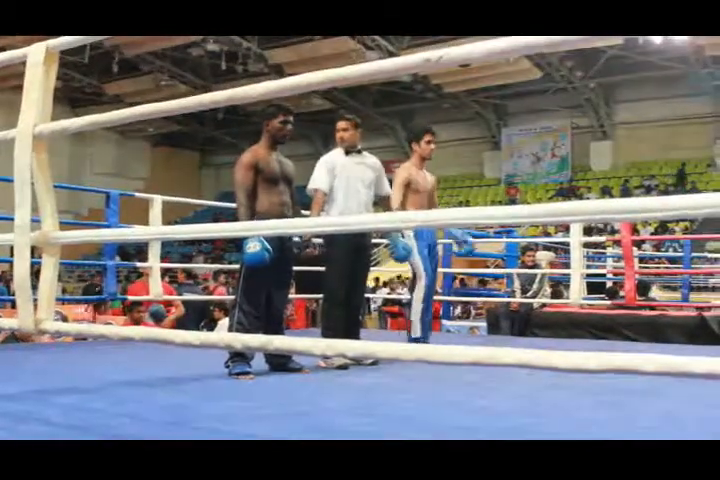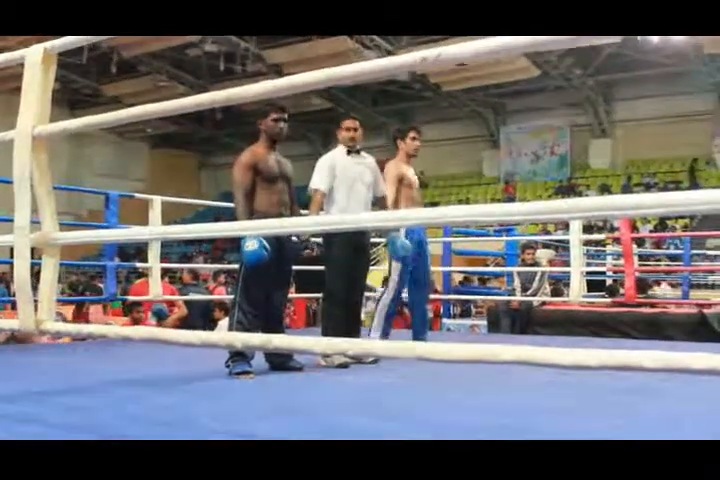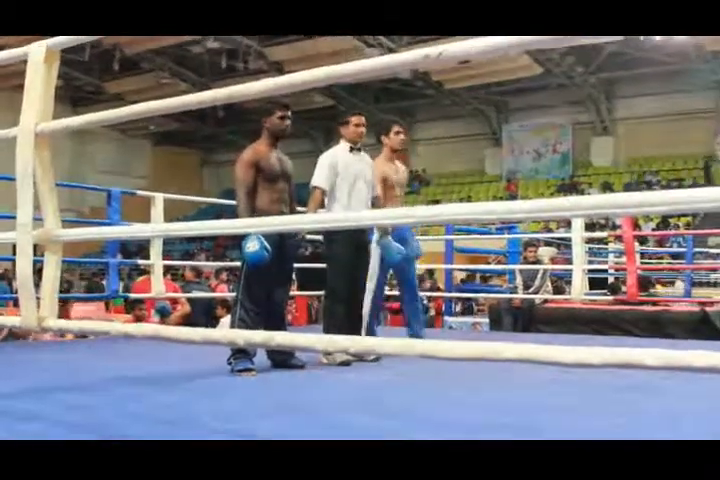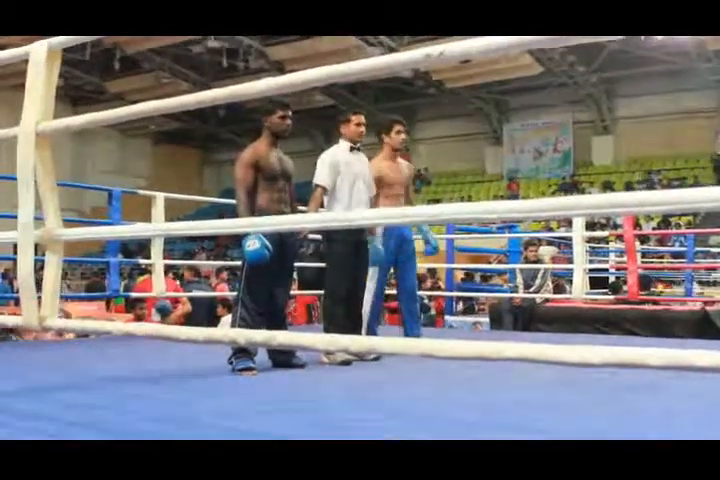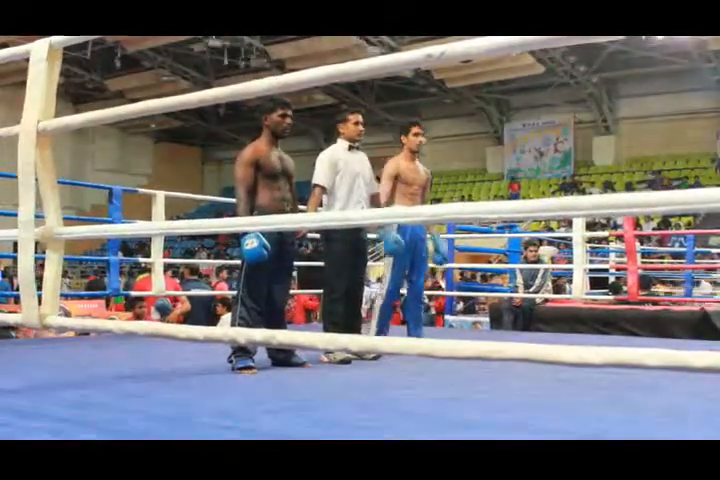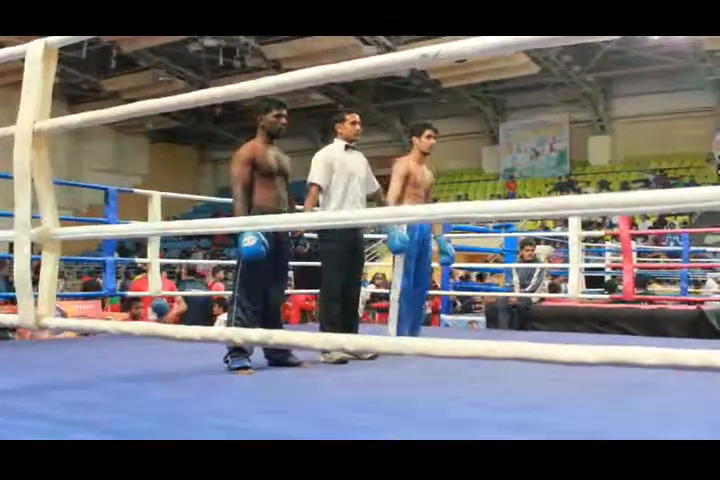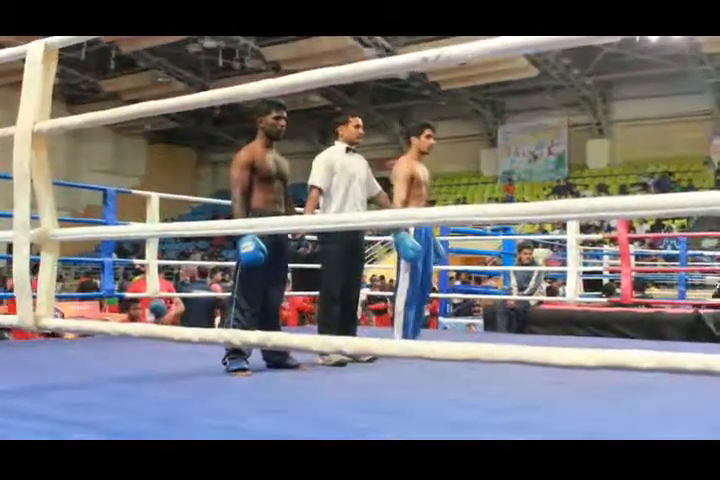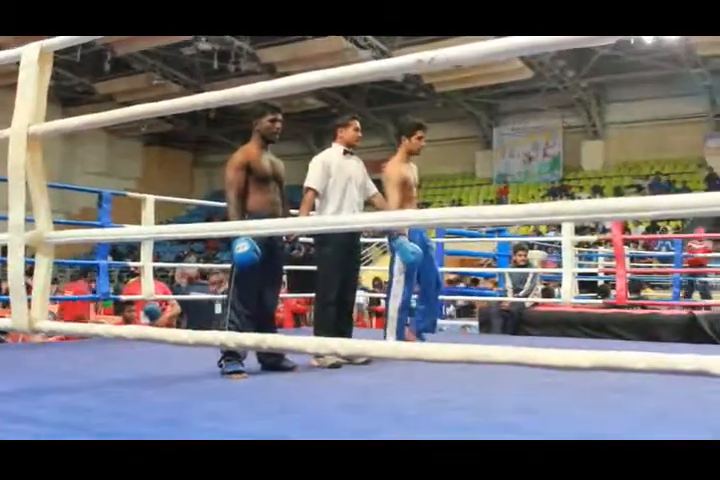
dt=0.4s
person 1, frame 1
left shoulder: (287, 163)
right shoulder: (251, 157)
right elbow: (242, 198)
left hip: (285, 234)
left knee: (278, 300)
right knee: (250, 298)
left ankle: (278, 356)
right ankle: (238, 358)
person 1, frame 2
left shoulder: (286, 163)
right shoulder: (249, 157)
right elbow: (241, 196)
right wrist: (247, 231)
left hip: (285, 233)
left knee: (277, 298)
right knee: (249, 297)
left ankle: (279, 355)
right ankle: (238, 358)
person 1, frame 3
left shoulder: (286, 160)
right shoulder: (251, 155)
right elbow: (242, 195)
left wrist: (298, 230)
right wrist: (249, 230)
left hip: (286, 230)
left knee: (279, 296)
right knee: (251, 295)
left ankle: (280, 352)
right ankle: (240, 355)
person 1, frame 4
left shoulder: (286, 160)
right shoulder: (251, 154)
right elbow: (242, 194)
left wrist: (299, 229)
right wrist: (249, 230)
left hip: (286, 230)
left knee: (280, 296)
right knee: (252, 294)
left ankle: (281, 352)
right ankle: (241, 354)
person 1, frame 5
left shoulder: (287, 159)
right shoulder: (251, 153)
right elbow: (242, 194)
right wrist: (247, 229)
left hip: (285, 229)
left knee: (279, 295)
right knee: (252, 293)
left ankle: (280, 350)
right ankle: (241, 353)
person 1, frame 6
left shoulder: (283, 157)
right shoulder: (248, 152)
right elbow: (239, 191)
right wrist: (245, 227)
left hip: (281, 228)
left knee: (275, 295)
right knee: (248, 293)
left ankle: (277, 350)
right ankle: (237, 354)
person 1, frame 7
left shoulder: (282, 161)
right shoulder: (247, 155)
right elbow: (238, 196)
right wrist: (244, 231)
left hip: (279, 232)
left knee: (273, 297)
right knee: (247, 296)
left ankle: (275, 353)
right ankle: (235, 356)
person 1, frame 8
left shoulder: (277, 162)
right shoulder: (242, 156)
right elbow: (233, 197)
right wrist: (239, 233)
left hip: (275, 233)
left knee: (269, 299)
right knee: (242, 297)
left ankle: (270, 355)
right ankle: (231, 358)
person 2, frame 1
left shoulder: (373, 163)
right shoulder: (329, 160)
left elbow: (384, 196)
right elbow: (319, 194)
left hip: (363, 233)
right hip: (338, 232)
left knee: (356, 292)
right knee: (334, 291)
person 2, frame 2
left shoulder: (370, 162)
right shoulder: (330, 160)
left elbow: (380, 196)
right elbow: (318, 194)
left hip: (361, 232)
right hip: (338, 232)
left knee: (356, 290)
right knee: (335, 290)
person 2, frame 3
left shoulder: (367, 160)
right shoulder: (332, 157)
left elbow: (373, 196)
right elbow: (318, 191)
left hip: (362, 230)
right hip: (339, 229)
left knee: (357, 289)
right knee: (337, 288)
person 2, frame 4
left shoulder: (363, 159)
right shoulder: (331, 155)
right elbow: (320, 190)
left hip: (360, 230)
right hip: (339, 229)
left knee: (357, 288)
right knee: (336, 288)
person 2, frame 5
left shoulder: (363, 158)
right shoulder: (330, 155)
left elbow: (373, 193)
right elbow: (318, 189)
left hip: (359, 229)
right hip: (338, 228)
left knee: (355, 287)
right knee: (336, 287)
person 2, frame 6
left shoulder: (361, 158)
right shoulder: (326, 154)
left elbow: (373, 190)
right elbow: (314, 188)
left hip: (356, 228)
right hip: (334, 227)
left knee: (352, 287)
right knee: (332, 287)
person 2, frame 7
left shoulder: (361, 161)
right shoulder: (327, 157)
left elbow: (376, 193)
right elbow: (315, 191)
left hip: (356, 231)
right hip: (335, 230)
left knee: (351, 289)
right knee: (332, 289)
person 2, frame 8
left shoulder: (358, 164)
right shoulder: (324, 159)
left elbow: (373, 195)
right elbow: (311, 193)
left hip: (353, 233)
right hip: (331, 232)
left knee: (348, 292)
right knee: (328, 291)
person 3, frame 1
left shoulder: (431, 178)
right shoulder: (404, 172)
right elbow: (394, 206)
left wrist: (455, 233)
left hip: (429, 232)
right hip: (412, 231)
left knee: (428, 284)
right knee: (424, 280)
left ankle: (422, 339)
right ankle: (416, 336)
person 3, frame 2
left shoulder: (412, 171)
right shoulder: (393, 167)
right elbow: (389, 203)
right wrist: (394, 234)
left hip: (418, 230)
right hip: (403, 229)
left knee: (422, 285)
right knee: (396, 285)
left ankle: (420, 337)
right ankle: (377, 336)
person 3, frame 3
left shoulder: (403, 169)
right shoulder: (377, 167)
right elbow: (377, 205)
left wrist: (410, 233)
right wrist: (386, 238)
left hip: (401, 229)
right hip: (382, 231)
left knee: (411, 284)
right knee: (375, 285)
left ankle: (416, 335)
right ankle: (367, 337)
person 3, frame 4
left shoulder: (407, 168)
right shoulder: (376, 167)
left wrist: (424, 229)
right wrist: (372, 239)
left hip: (404, 228)
right hip: (385, 228)
left knee: (409, 285)
right knee: (376, 285)
left ankle: (413, 335)
right ankle: (367, 336)
person 3, frame 5
left shoulder: (425, 172)
right shoulder: (394, 165)
right elbow: (383, 199)
left wrist: (435, 237)
right wrist: (386, 229)
left hip: (419, 227)
right hip: (400, 225)
left knee: (417, 284)
right knee: (393, 281)
left ankle: (415, 334)
right ankle: (377, 334)
person 3, frame 6
left shoulder: (428, 173)
right shoulder: (403, 165)
right elbow: (392, 197)
left wrist: (440, 238)
right wrist: (392, 227)
left hip: (424, 228)
right hip: (406, 225)
left knee: (421, 285)
right knee: (403, 283)
left ankle: (412, 335)
right ankle: (397, 335)
person 3, frame 7
left shoulder: (423, 169)
right shoulder: (404, 166)
right elbow: (398, 202)
left wrist: (433, 238)
left hip: (424, 229)
right hip: (410, 228)
left knee: (423, 287)
right knee: (408, 286)
left ankle: (411, 336)
right ankle: (401, 339)
person 3, frame 8
left shoulder: (412, 168)
right shoulder: (393, 169)
right elbow: (393, 208)
right wrist: (401, 239)
left hip: (418, 230)
right hip: (404, 232)
left knee: (432, 283)
right knee: (401, 288)
left ankle: (416, 329)
right ankle: (394, 341)
